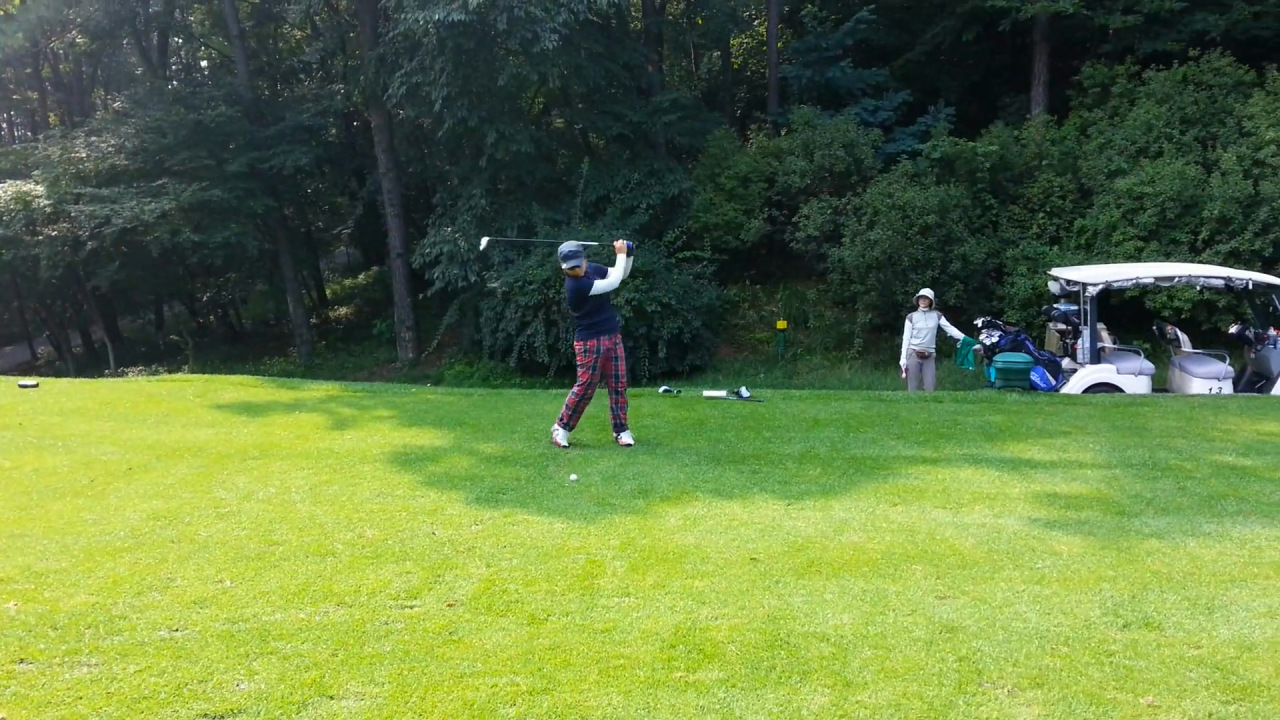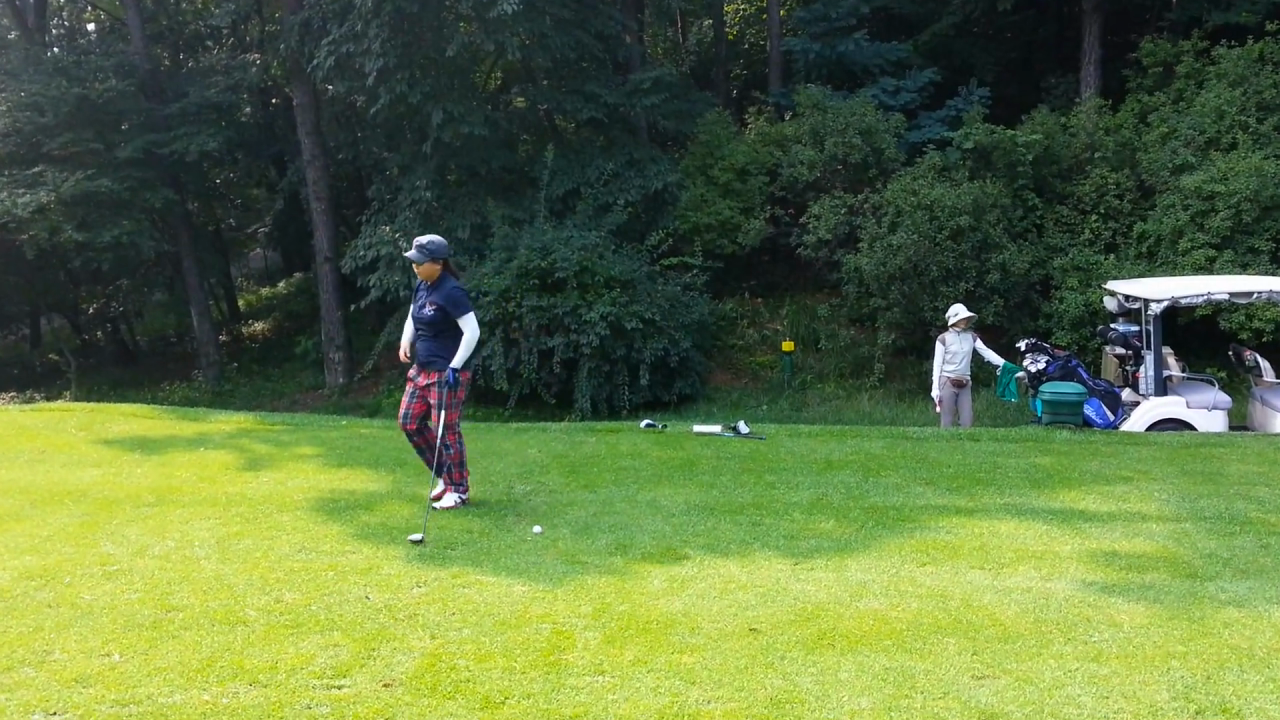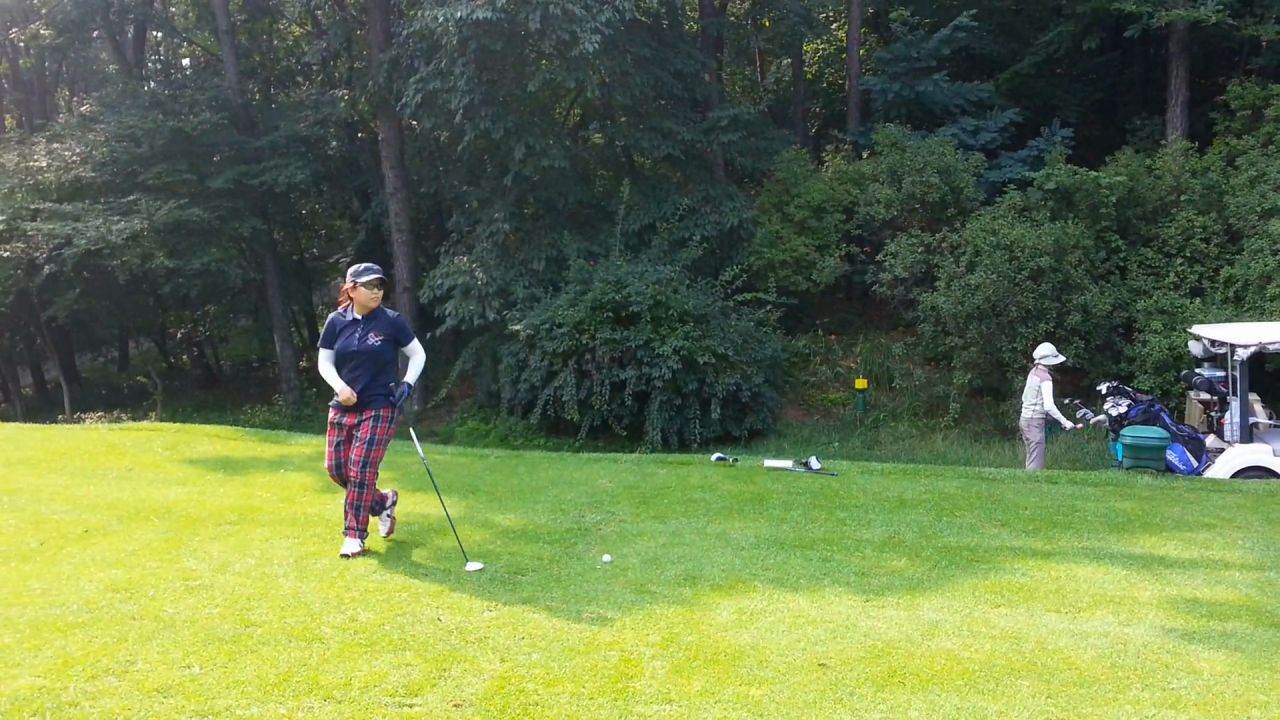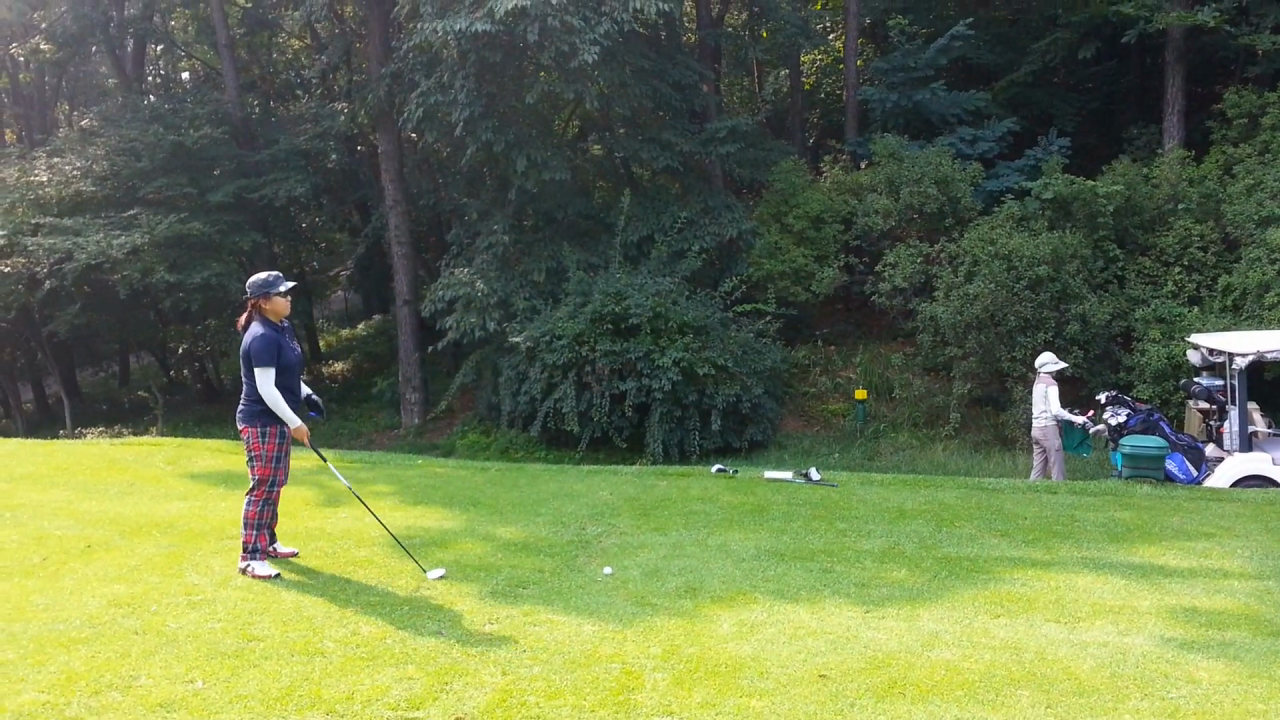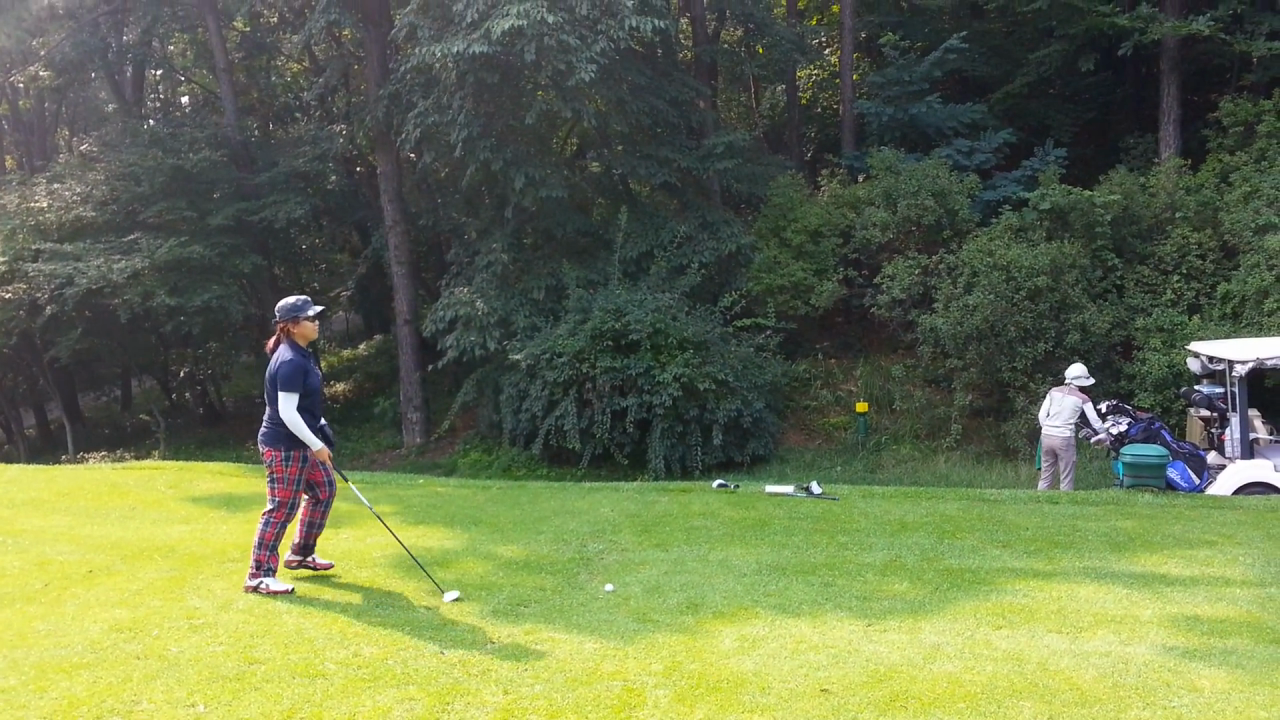
dt=1s
person 1, frame 1
left shoulder: (592, 270)
right shoulder: (574, 285)
left elbow: (621, 273)
right elbow: (611, 284)
right wrist: (620, 255)
left hip: (611, 336)
right hip: (590, 341)
left knee: (618, 384)
right knee: (585, 386)
right ankle: (562, 426)
person 1, frame 2
left shoulder: (451, 291)
right shoulder: (421, 286)
left elbow: (472, 331)
right elbow: (413, 320)
left wrist: (454, 368)
right wrist: (406, 342)
left hip: (446, 372)
right hip: (421, 368)
left knee: (447, 430)
right knee: (410, 423)
left ankle: (458, 490)
right ankle: (446, 475)
person 1, frame 3
left shoulder: (391, 321)
right shoulder: (336, 322)
left elbow: (418, 354)
right elbow: (324, 362)
left wrist: (407, 384)
right wrist: (340, 386)
left hip: (378, 409)
right hip: (342, 408)
left knee: (360, 471)
right knee: (336, 469)
left ankle: (355, 534)
right ankle: (382, 502)
person 1, frame 4
left shoulder: (284, 328)
right shoulder: (261, 337)
right elbow: (266, 388)
left wrist: (306, 394)
right wrist: (295, 423)
left hip: (279, 420)
right hip: (261, 423)
left knee: (275, 484)
right knee: (264, 487)
left ankle: (266, 542)
right ankle: (251, 557)
person 1, frame 5
left shoulder: (302, 354)
right shoulder: (290, 362)
right elbow: (287, 413)
left wrist: (320, 424)
right wrist: (316, 444)
left hip: (299, 443)
right hip: (284, 445)
left knee: (324, 490)
right knee: (281, 508)
left ankle: (301, 553)
right ankle: (258, 575)
